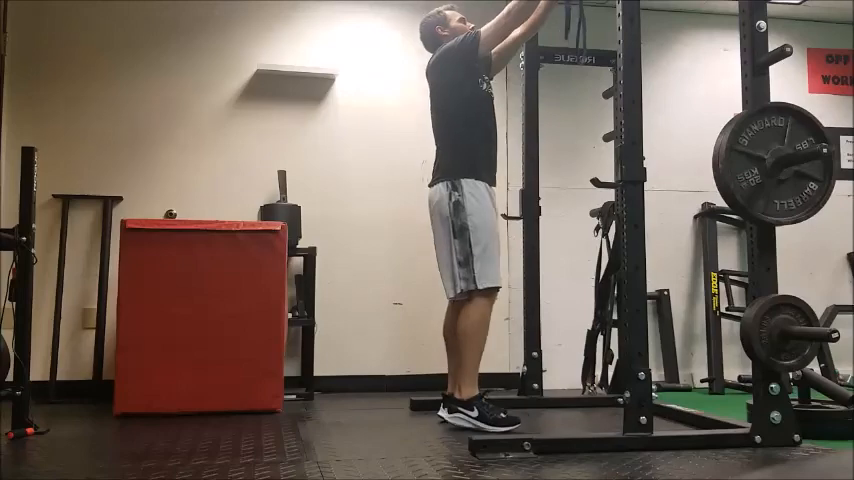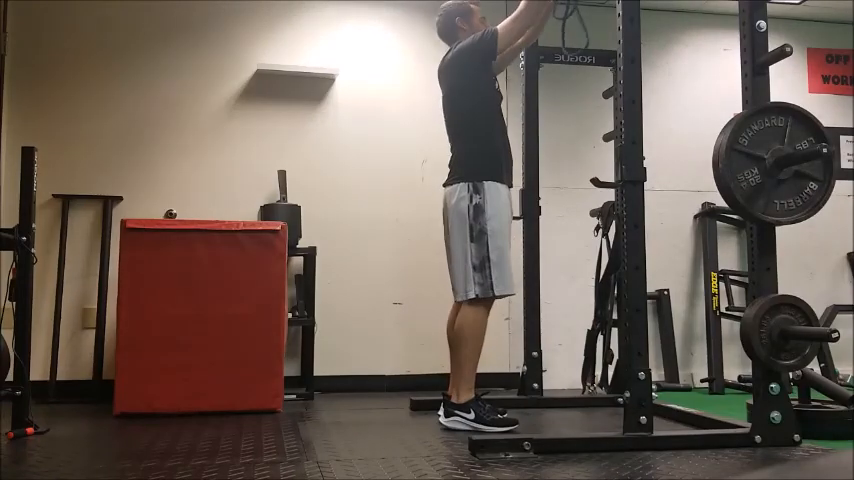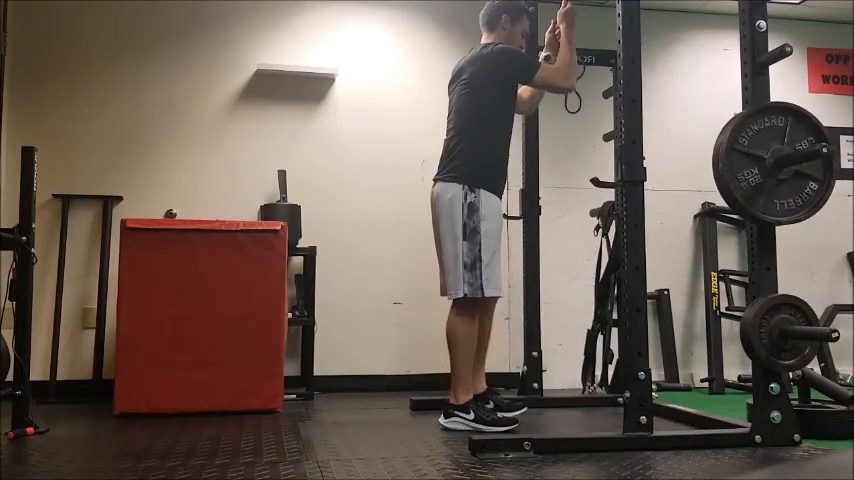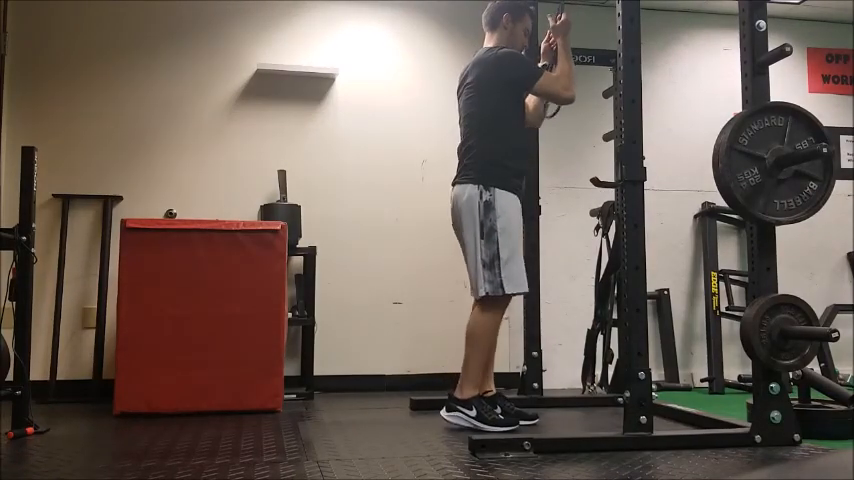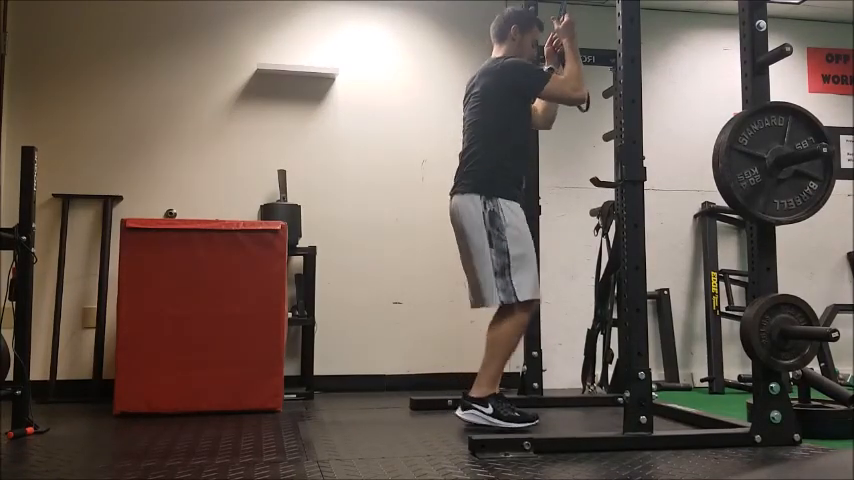
dt=0.4s
person 1, frame 1
left shoulder: (470, 69)
right shoulder: (447, 60)
left hip: (468, 186)
right hip: (461, 185)
left knee: (466, 293)
right knee: (481, 289)
left ankle: (457, 395)
right ankle: (467, 398)
person 1, frame 2
left shoulder: (473, 64)
right shoulder: (463, 57)
left elbow: (523, 37)
left hip: (473, 187)
right hip: (479, 187)
left knee: (471, 296)
right knee: (479, 296)
left ankle: (457, 396)
right ankle: (462, 403)
person 1, frame 3
left shoulder: (477, 65)
right shoulder: (499, 57)
left elbow: (526, 101)
right elbow: (565, 79)
left wrist: (550, 45)
left hip: (464, 188)
right hip: (470, 190)
left knee: (480, 295)
right knee: (471, 296)
left ankle: (477, 390)
right ankle: (460, 404)
person 1, frame 4
left shoulder: (484, 68)
right shoulder: (503, 61)
left elbow: (532, 117)
right elbow: (565, 92)
left wrist: (544, 62)
right wrist: (562, 44)
left hip: (485, 190)
right hip: (487, 191)
left knee: (494, 296)
right knee: (494, 295)
left ankle: (485, 394)
right ankle: (464, 399)
person 1, frame 5
left shoulder: (488, 77)
right shoulder: (512, 70)
left elbow: (543, 118)
right elbow: (577, 93)
left wrist: (551, 65)
right wrist: (569, 44)
left hip: (477, 199)
right hip: (489, 200)
left knee: (512, 302)
right knee: (519, 302)
left ankle: (487, 395)
right ankle: (479, 397)
